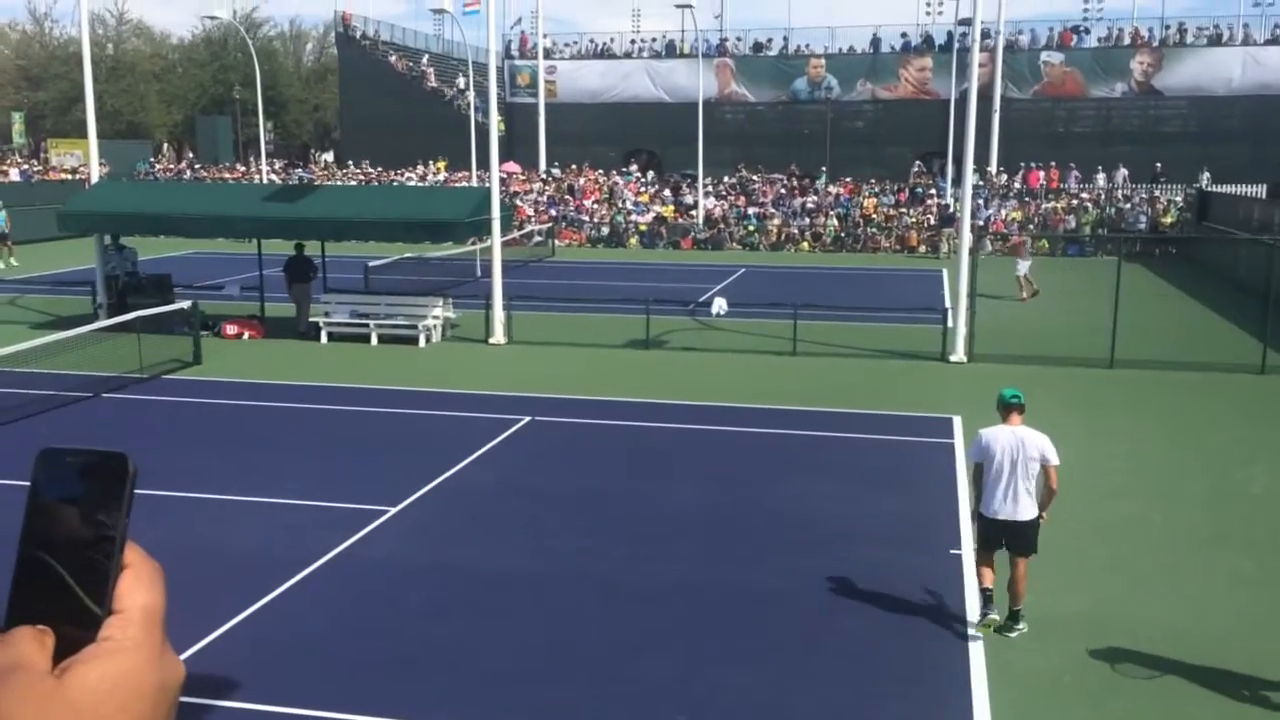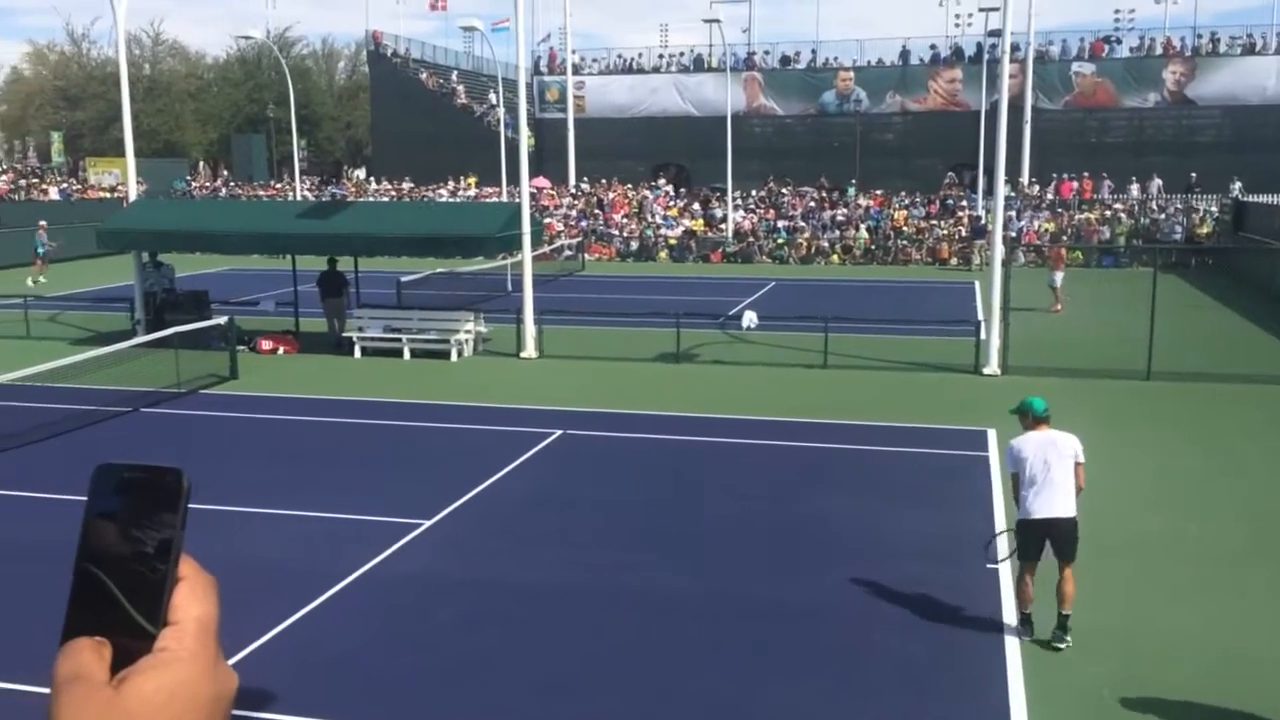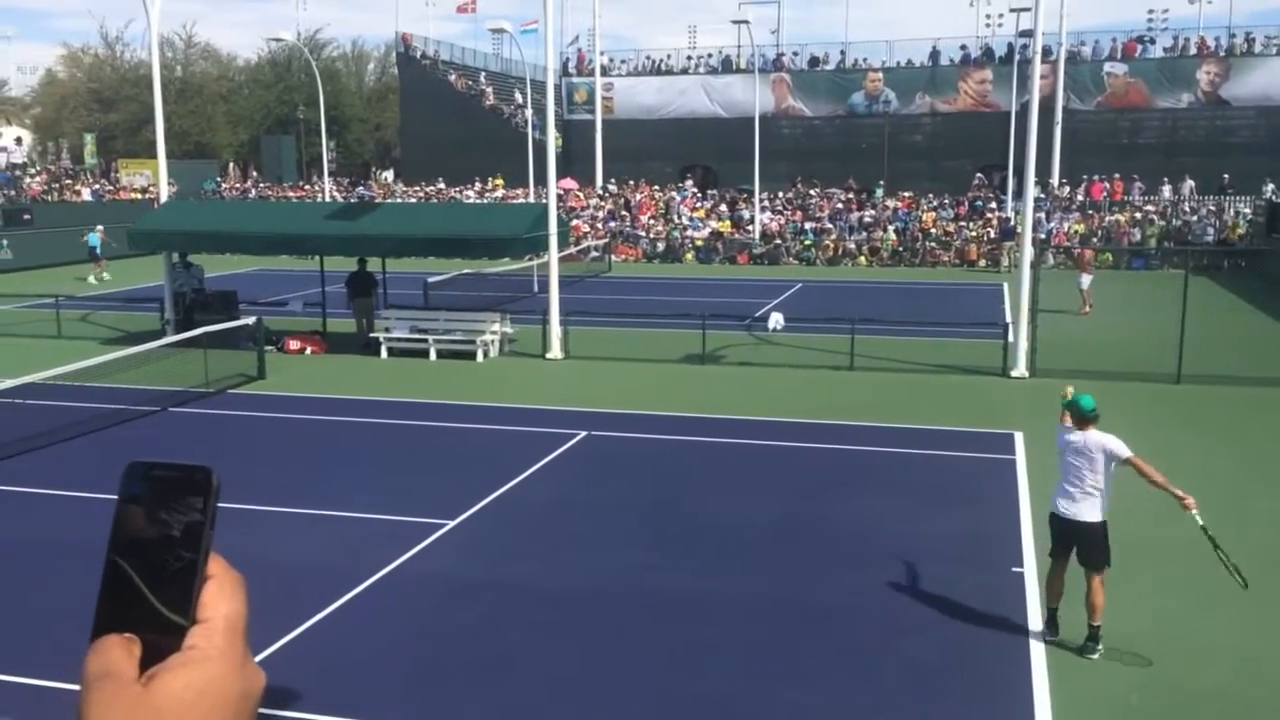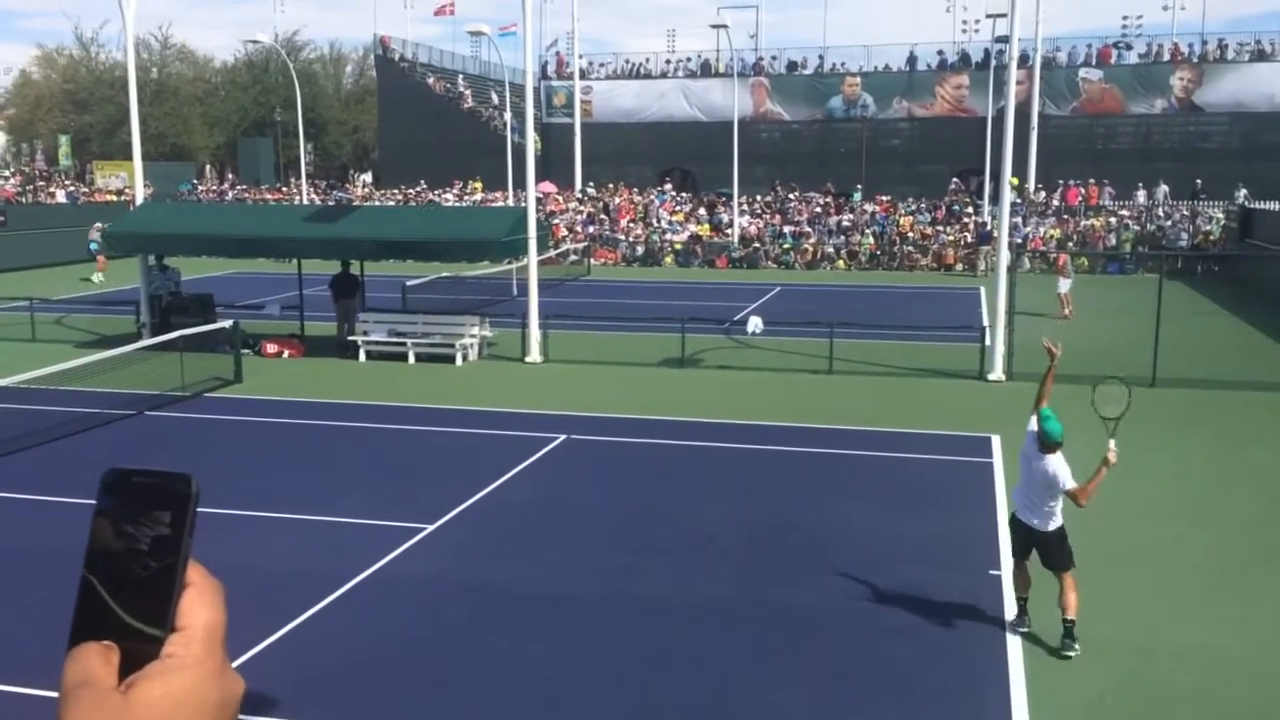
dt=0.5s
person 1, frame 1
left shoulder: (985, 436)
right shoulder: (1040, 440)
left elbow: (977, 478)
right elbow: (1052, 486)
left wrist: (979, 504)
right wrist: (1042, 509)
left hip: (990, 512)
right hip: (1025, 515)
left knee: (985, 559)
right knee: (1019, 565)
left ankle: (988, 606)
right ankle: (1013, 620)
person 1, frame 2
left shoulder: (1016, 445)
right shoulder: (1071, 441)
right elbow: (1080, 484)
left hip: (1031, 516)
right hip: (1064, 516)
left knee: (1027, 570)
right knee: (1066, 570)
left ankle: (1026, 624)
right ankle: (1062, 629)
person 1, frame 3
left shoulder: (1065, 437)
right shoulder: (1107, 443)
left elbow: (1065, 423)
right elbow: (1142, 469)
left wrist: (1066, 402)
right wrist: (1178, 495)
left hip: (1062, 514)
right hip: (1091, 520)
left knee: (1057, 567)
right knee: (1094, 578)
left ankle: (1051, 625)
right ankle: (1093, 640)
person 1, frame 4
left shoulder: (1030, 441)
right shoulder: (1058, 468)
left elbow: (1040, 402)
right elbow: (1080, 499)
left wrist: (1052, 365)
right wrist: (1103, 467)
left hip: (1020, 520)
right hip: (1048, 529)
left knee: (1020, 563)
right knee: (1066, 579)
left ankle: (1022, 616)
right ankle: (1069, 636)
